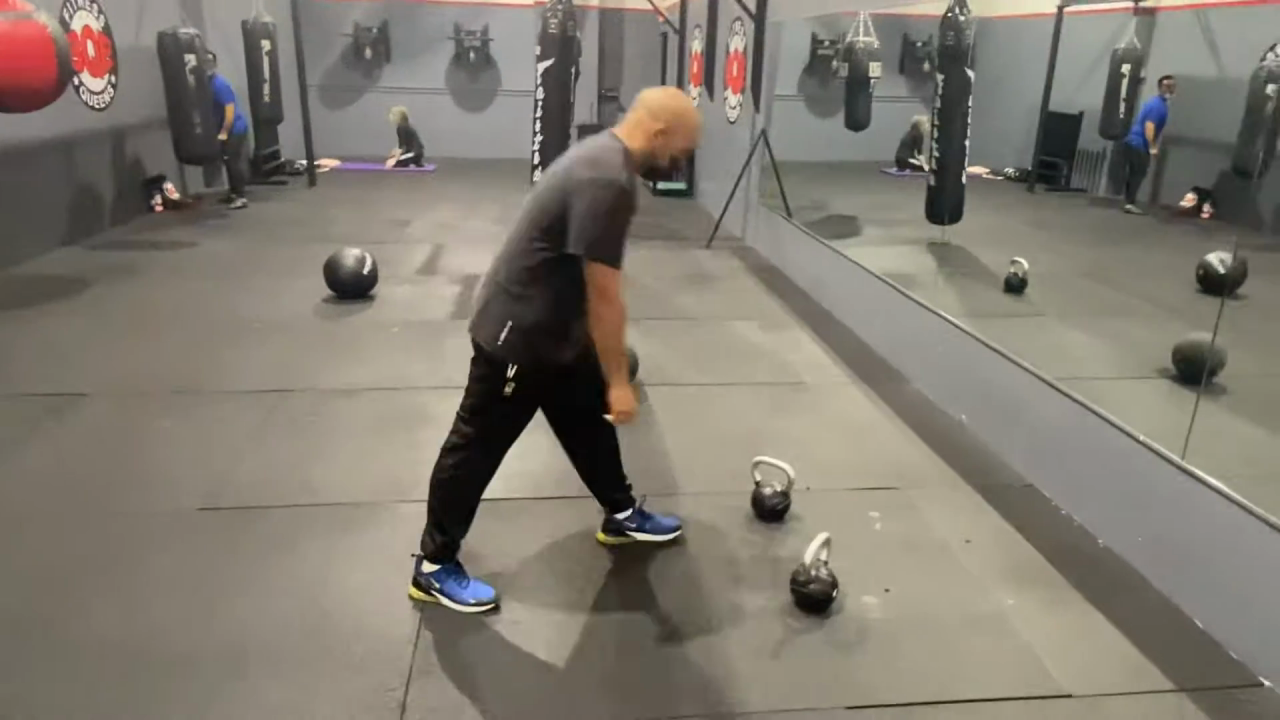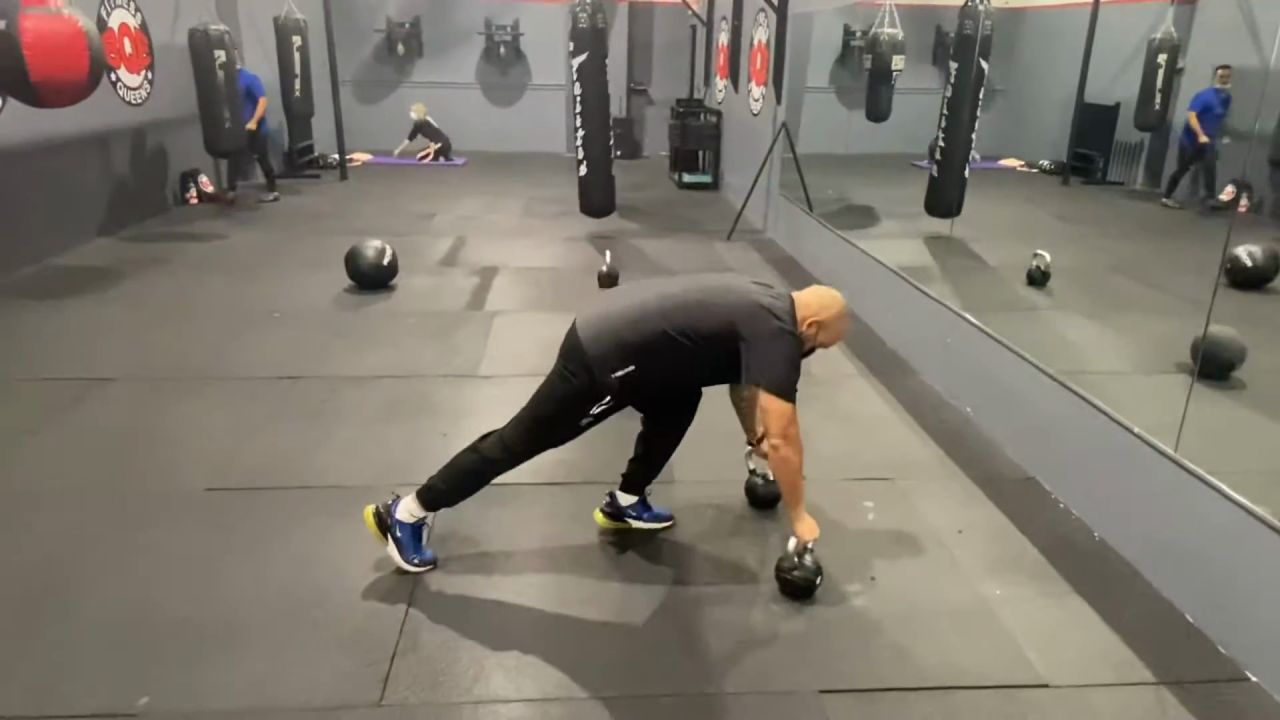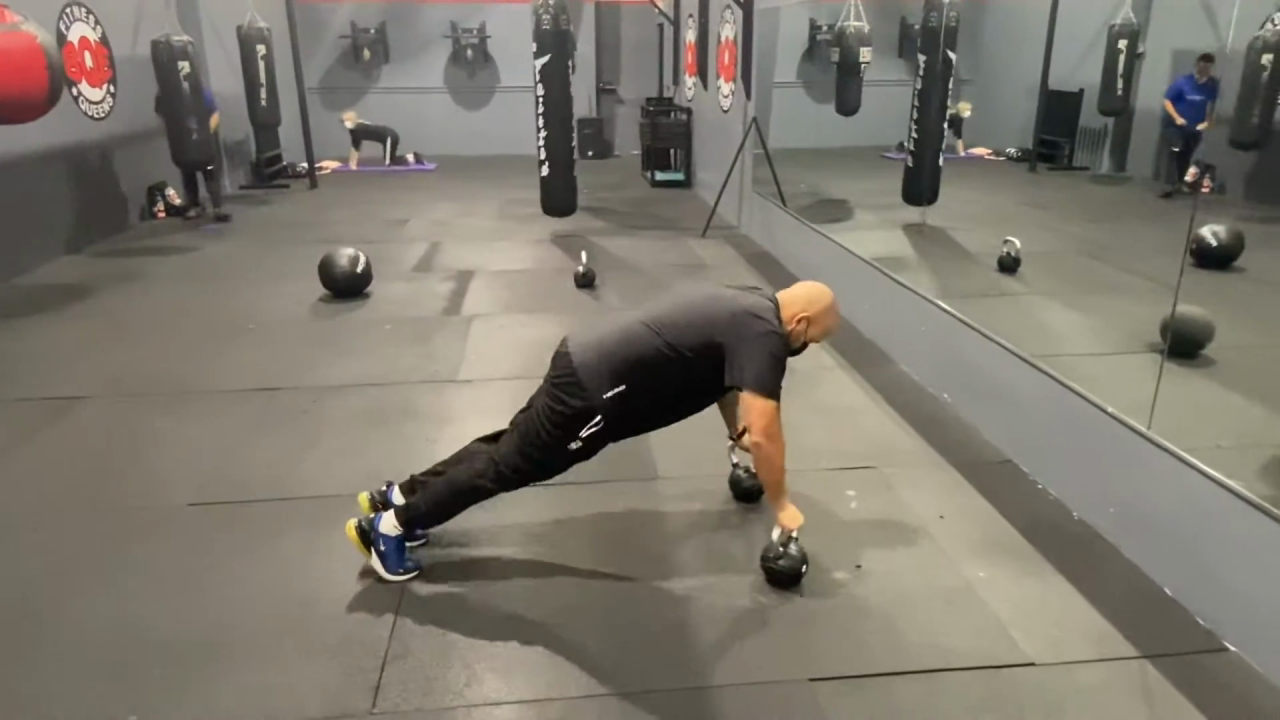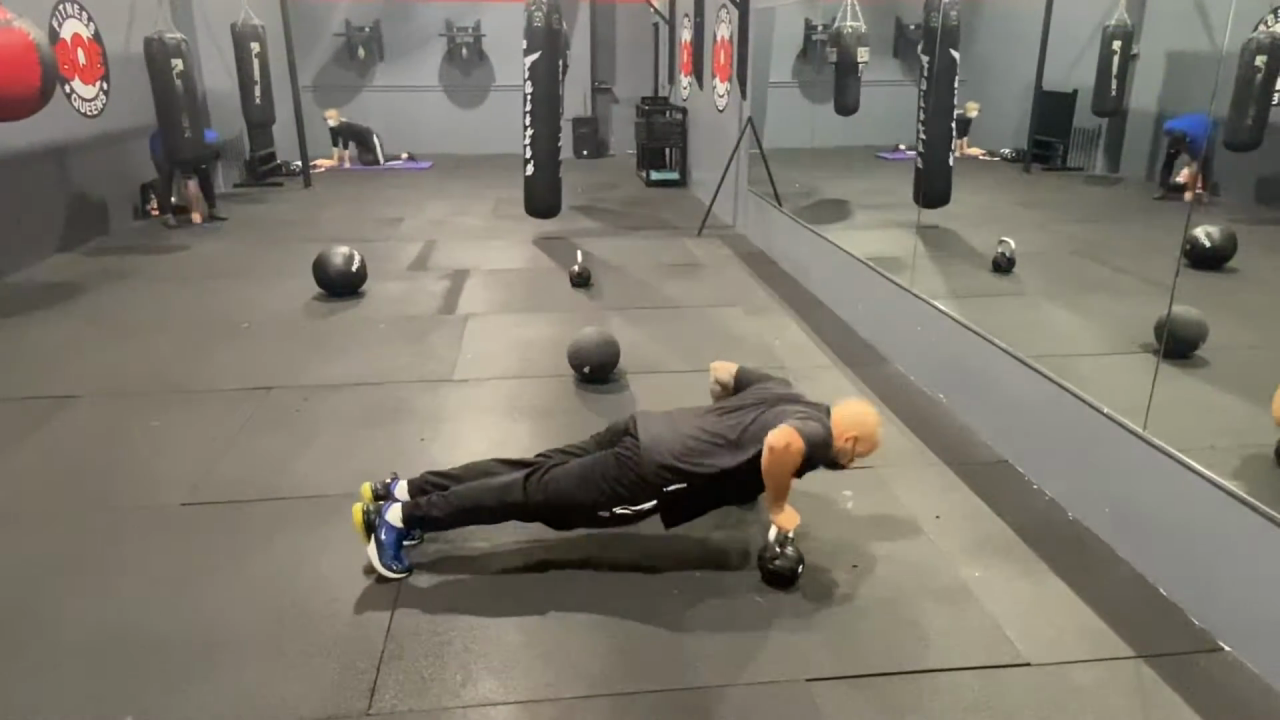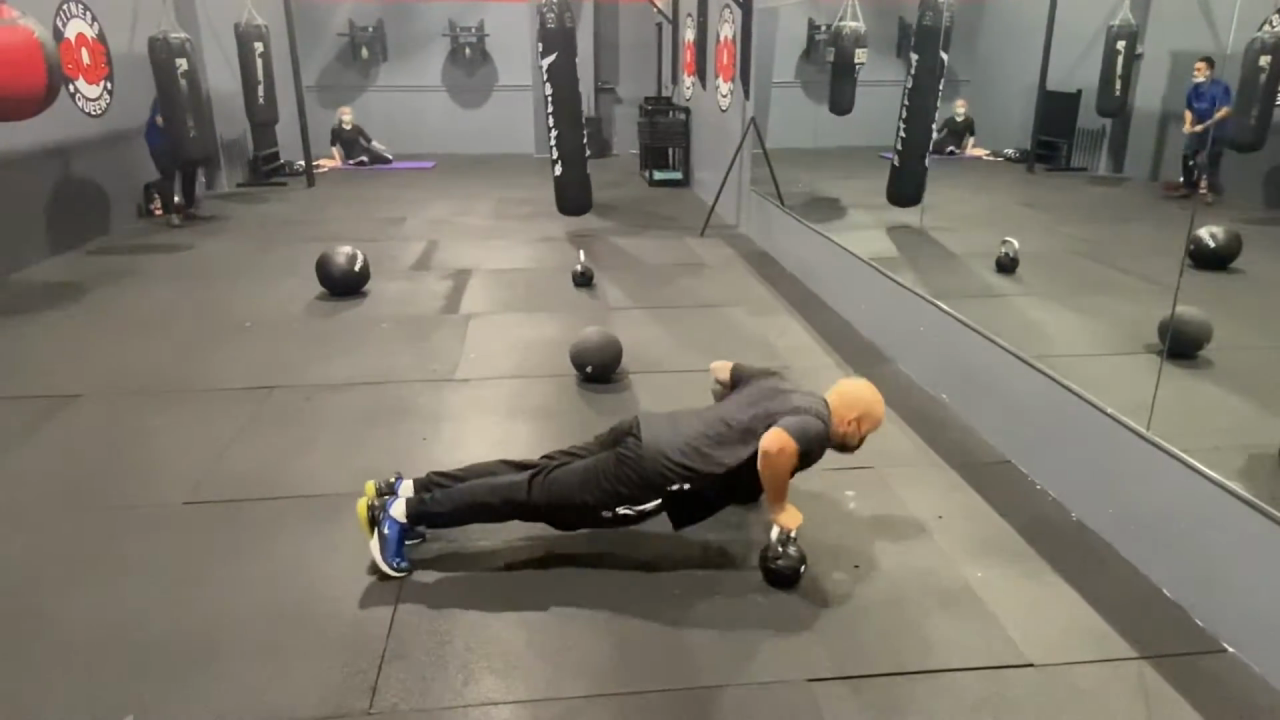
dt=1s
person 1, frame 1
left shoulder: (602, 159)
right shoulder: (609, 182)
right elbow: (605, 296)
right wrist: (619, 382)
left hip: (550, 325)
right hip: (517, 334)
left knee: (589, 419)
right knee: (478, 446)
left ankle: (622, 515)
right ankle: (434, 566)
person 1, frame 2
left shoulder: (763, 309)
right shoulder: (777, 333)
left elbow: (741, 384)
right elbow: (783, 438)
left wrist: (755, 439)
right wrist: (799, 517)
left hip: (615, 326)
right hip: (603, 356)
left knee: (680, 402)
right knee: (522, 440)
left ankle: (626, 502)
right ankle: (405, 514)
person 1, frame 3
left shoulder: (749, 308)
right shoulder: (764, 336)
right elbow: (767, 433)
left wrist: (739, 436)
right wrist: (782, 506)
left hip: (586, 359)
right hip: (596, 386)
left knee: (508, 448)
right knee: (511, 464)
left ankle: (399, 495)
right ankle: (388, 526)
person 1, frame 4
left shoulder: (790, 400)
right shoulder: (813, 432)
left elbow: (721, 370)
right elbow: (780, 444)
right wrist: (778, 507)
left hip: (643, 433)
right hip: (650, 474)
left knee: (533, 474)
right knee: (535, 496)
left ankle: (401, 490)
right ankle: (400, 514)
person 1, frame 5
left shoulder: (788, 391)
right shoulder: (813, 429)
left elbow: (722, 369)
right elbow: (775, 446)
right wrist: (778, 507)
left hip: (644, 435)
right hip: (652, 475)
left knee: (535, 477)
right knee: (538, 496)
left ankle: (405, 491)
right ankle: (407, 509)
